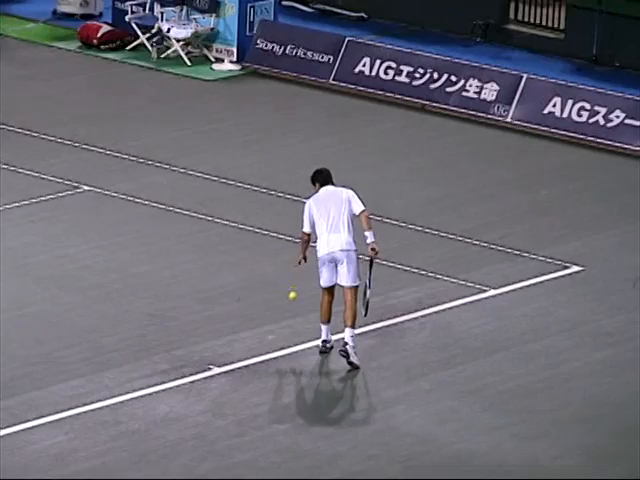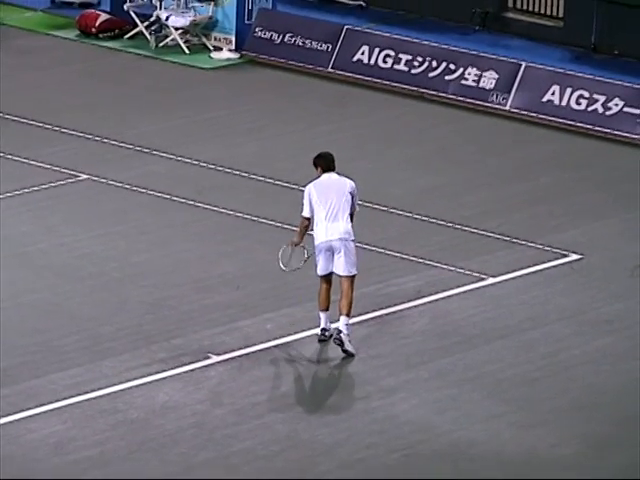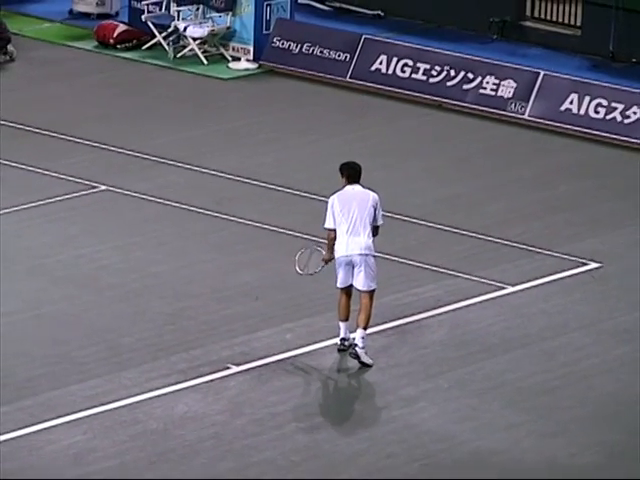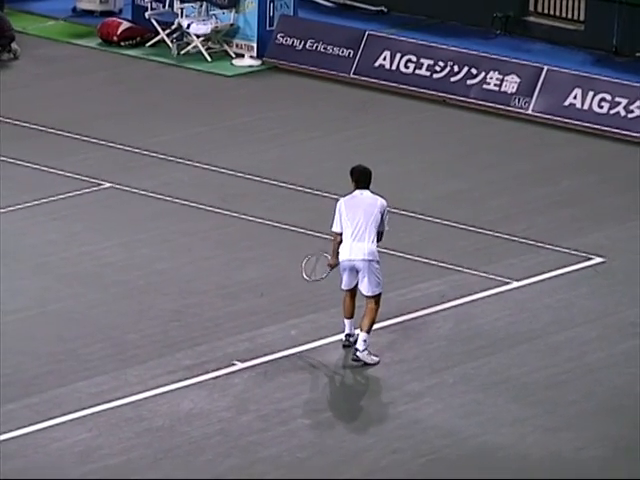
dt=1s
person 1, frame 1
left shoulder: (311, 202)
right shoulder: (346, 193)
left elbow: (306, 236)
right elbow: (364, 215)
left wrist: (302, 254)
right wrist: (371, 240)
left hip: (324, 251)
right hip: (346, 248)
left knee: (327, 293)
right knee: (350, 295)
left ankle: (325, 340)
right ankle: (348, 342)
person 1, frame 2
left shoulder: (311, 188)
right shoulder: (349, 184)
left elbow: (306, 221)
left wrist: (298, 238)
left hip: (322, 239)
right hip: (343, 237)
left knee: (325, 281)
right knee: (347, 284)
left ankle: (324, 328)
right ankle: (342, 330)
person 1, frame 3
left shoulder: (335, 199)
right shoulder: (372, 197)
left elbow: (331, 233)
right elbow: (375, 230)
left wrist: (329, 253)
left hip: (342, 252)
right hip: (364, 251)
left knee: (344, 293)
right knee: (366, 297)
left ankle: (343, 338)
right ankle: (358, 344)
person 1, frame 4
left shoulder: (343, 203)
right shoulder: (380, 203)
left elbow: (337, 237)
left wrist: (334, 257)
left hip: (346, 255)
right hip: (368, 256)
left knee: (349, 292)
right knee: (373, 302)
left ankle: (348, 335)
right ankle: (361, 347)
